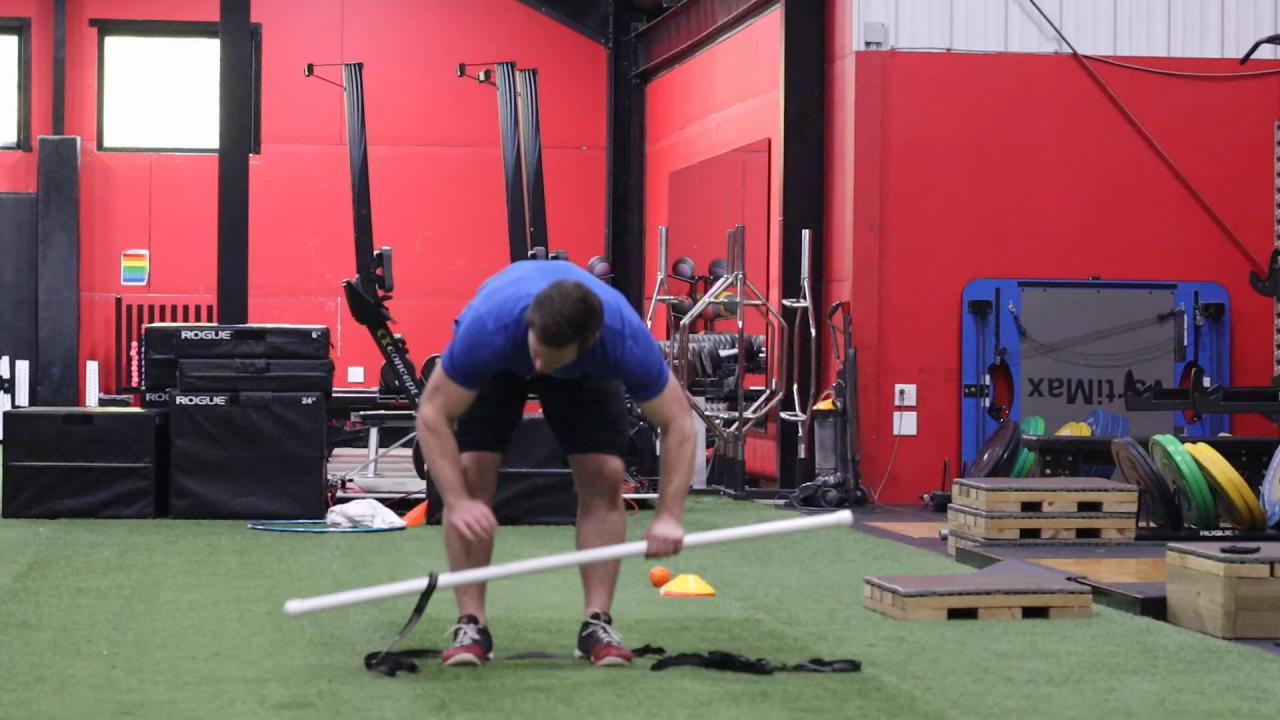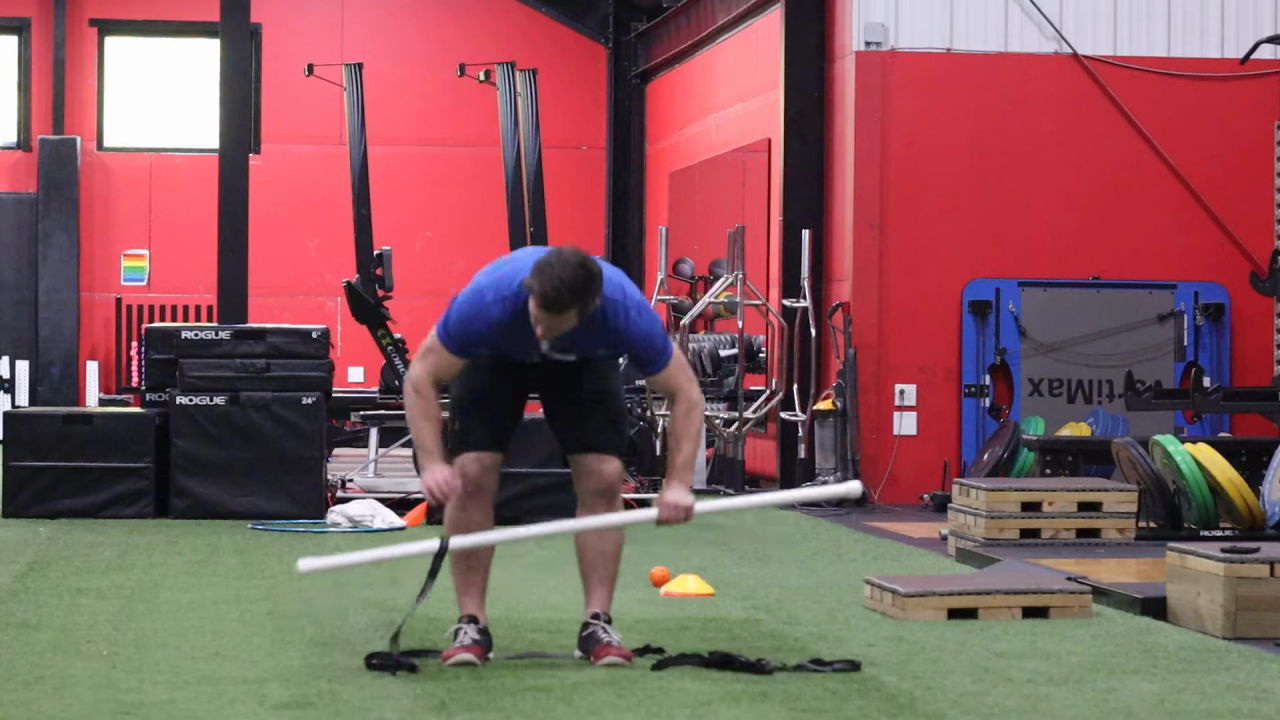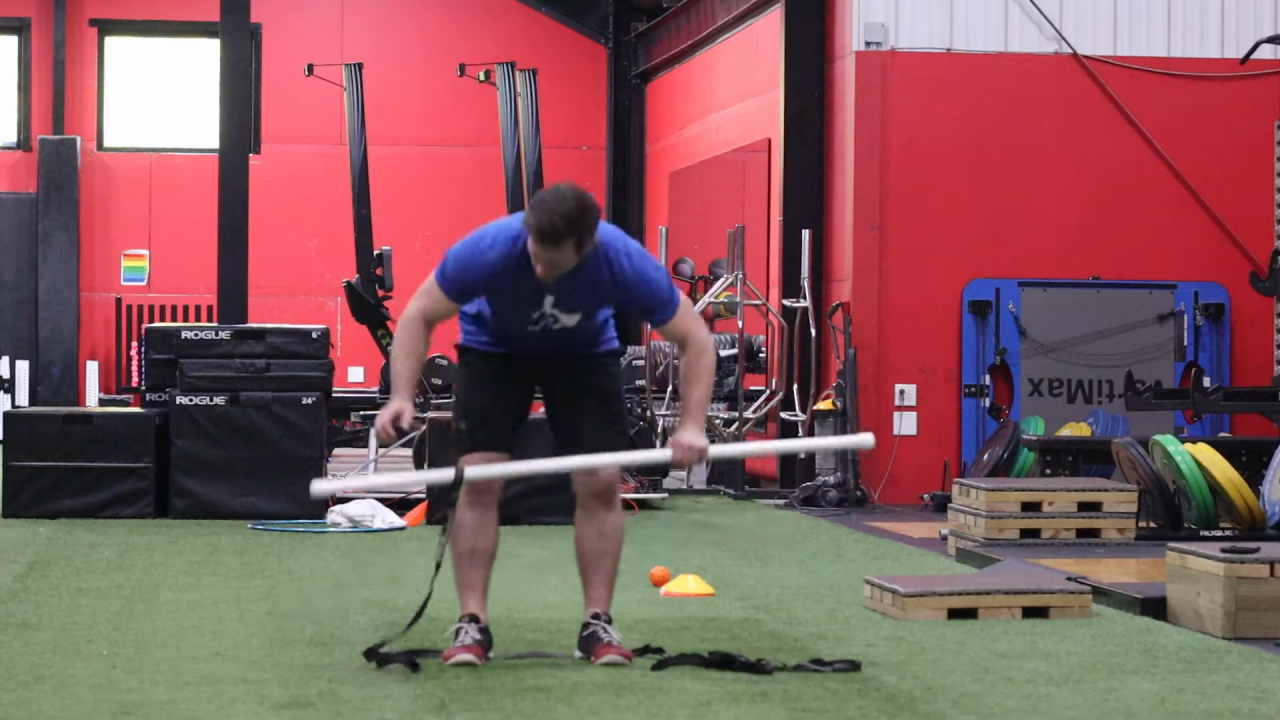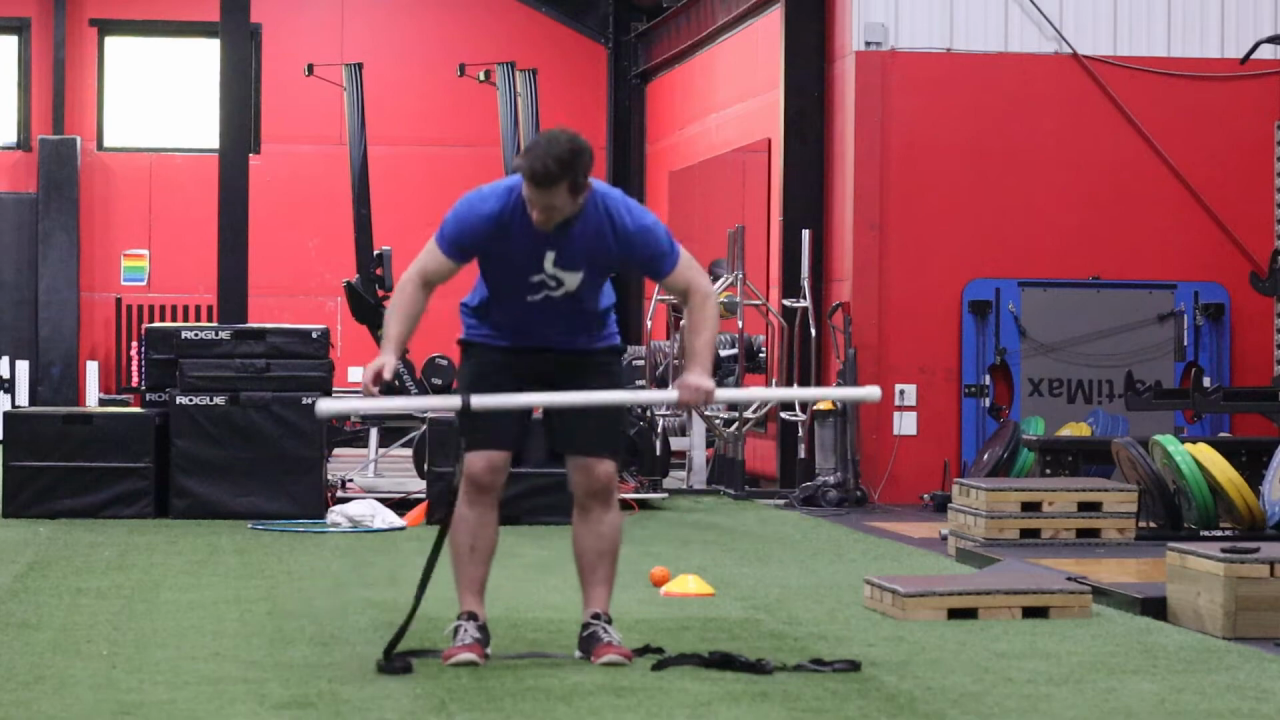
dt=0.1s
person 1, frame 1
left shoulder: (624, 339)
right shoulder: (488, 329)
left elbow: (678, 424)
right elbow: (433, 415)
left wrist: (668, 513)
right wrist: (457, 502)
left hip: (585, 369)
right hip: (496, 361)
left knee: (604, 475)
right knee: (473, 469)
left ankle: (597, 623)
right ankle: (470, 624)
person 1, frame 2
left shoulder: (625, 313)
right shoulder: (487, 301)
left elbow: (685, 395)
right elbow: (422, 379)
left wrist: (677, 483)
right wrist: (431, 462)
left hip: (586, 362)
right hip: (494, 356)
left knee: (603, 477)
right knee: (473, 473)
left ankle: (597, 623)
right ankle: (471, 624)
person 1, frame 3
left shoulder: (626, 263)
right shoulder: (487, 250)
left elbow: (695, 339)
right elbow: (418, 318)
left wrist: (691, 422)
right wrist: (401, 397)
left hip: (584, 351)
right hip: (495, 347)
left knee: (601, 481)
right knee: (481, 476)
left ankle: (597, 623)
right ankle: (471, 622)
person 1, frame 4
left shoulder: (625, 221)
right shoulder: (485, 208)
left elbow: (697, 289)
right elbow: (419, 278)
left wrist: (697, 367)
right wrist: (391, 348)
left hip: (586, 349)
right hip: (496, 343)
left knee: (598, 479)
right knee: (481, 474)
left ankle: (597, 622)
right ankle: (470, 620)
